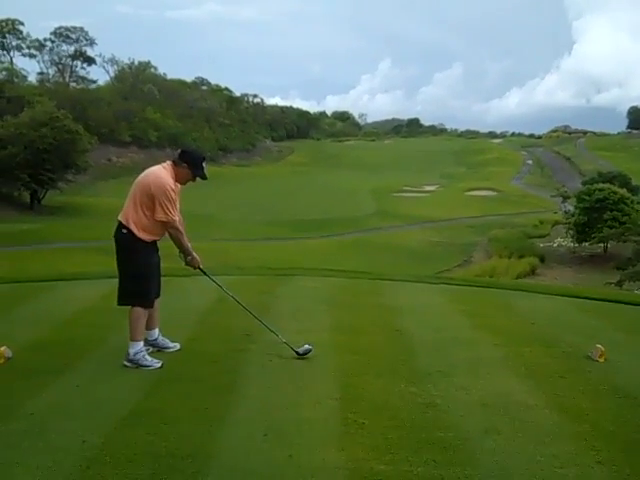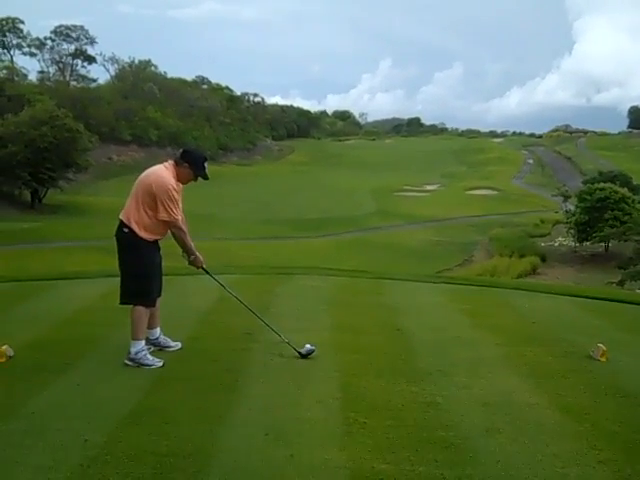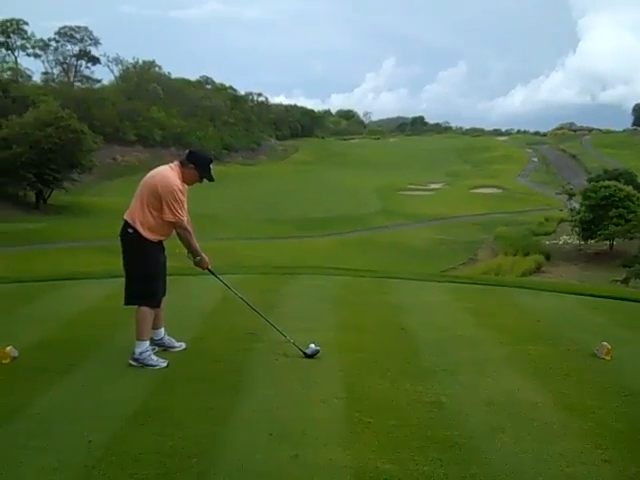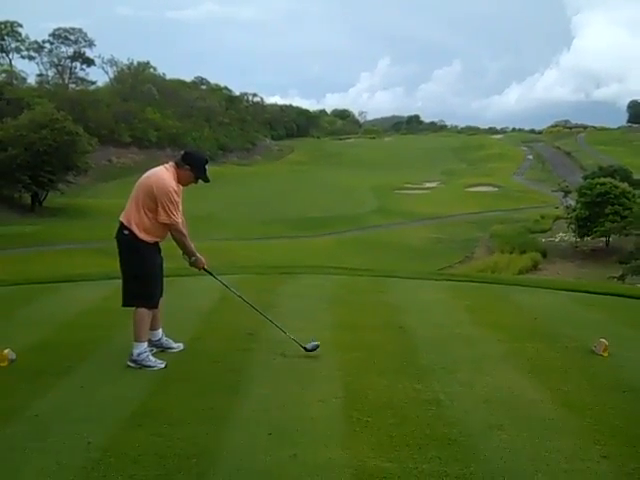
dt=0.3s
person 1, frame 1
left shoulder: (169, 176)
right shoulder: (163, 183)
left elbow: (176, 217)
right elbow: (172, 226)
left wrist: (187, 248)
right wrist: (189, 253)
left hip: (144, 237)
right hip: (133, 239)
left knee: (151, 292)
right knee: (141, 296)
left ankle: (152, 337)
right ankle: (135, 352)
person 1, frame 2
left shoulder: (171, 175)
right shoulder: (165, 182)
left elbow: (179, 217)
right elbow: (175, 226)
left wrist: (190, 248)
right wrist: (192, 253)
left hip: (145, 236)
right hip: (135, 238)
left knee: (153, 291)
right knee: (143, 295)
left ankle: (154, 337)
right ankle: (136, 351)
person 1, frame 3
left shoulder: (176, 176)
right shoulder: (171, 183)
left elbow: (184, 218)
right elbow: (180, 226)
left wrist: (194, 249)
right wrist: (198, 255)
left hip: (150, 237)
right hip: (139, 238)
left knee: (157, 291)
right knee: (148, 296)
left ankle: (158, 337)
right ankle: (141, 352)
person 1, frame 4
left shoulder: (170, 176)
right shoulder: (166, 184)
left elbow: (178, 218)
right elbow: (175, 228)
left wrist: (190, 250)
right wrist: (193, 255)
left hip: (145, 238)
right hip: (135, 240)
left knee: (155, 292)
right knee: (145, 297)
left ankle: (156, 338)
right ankle: (139, 353)
